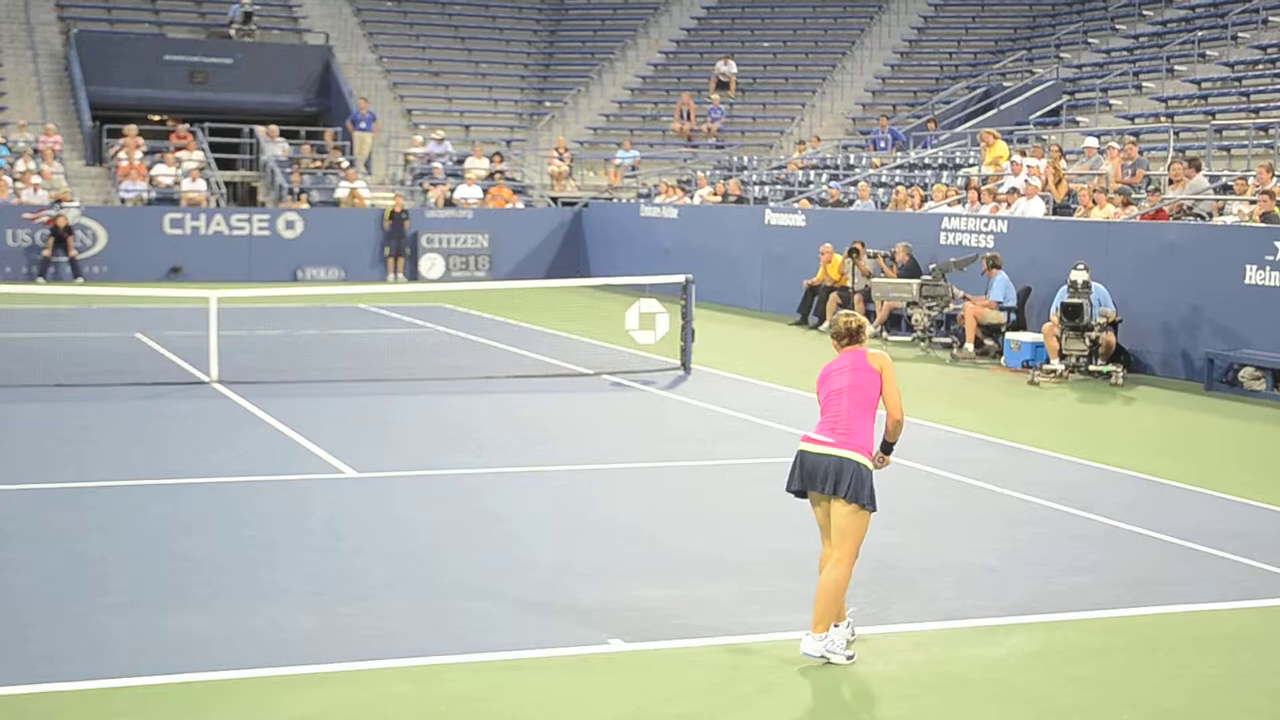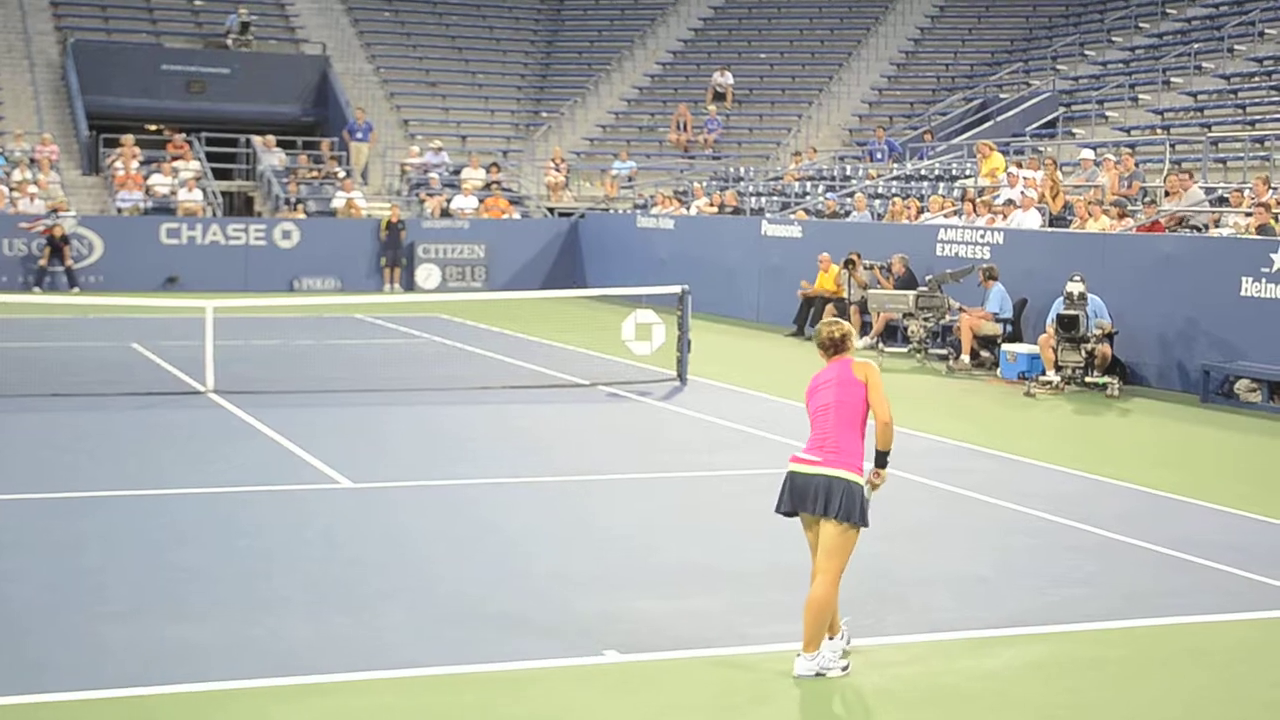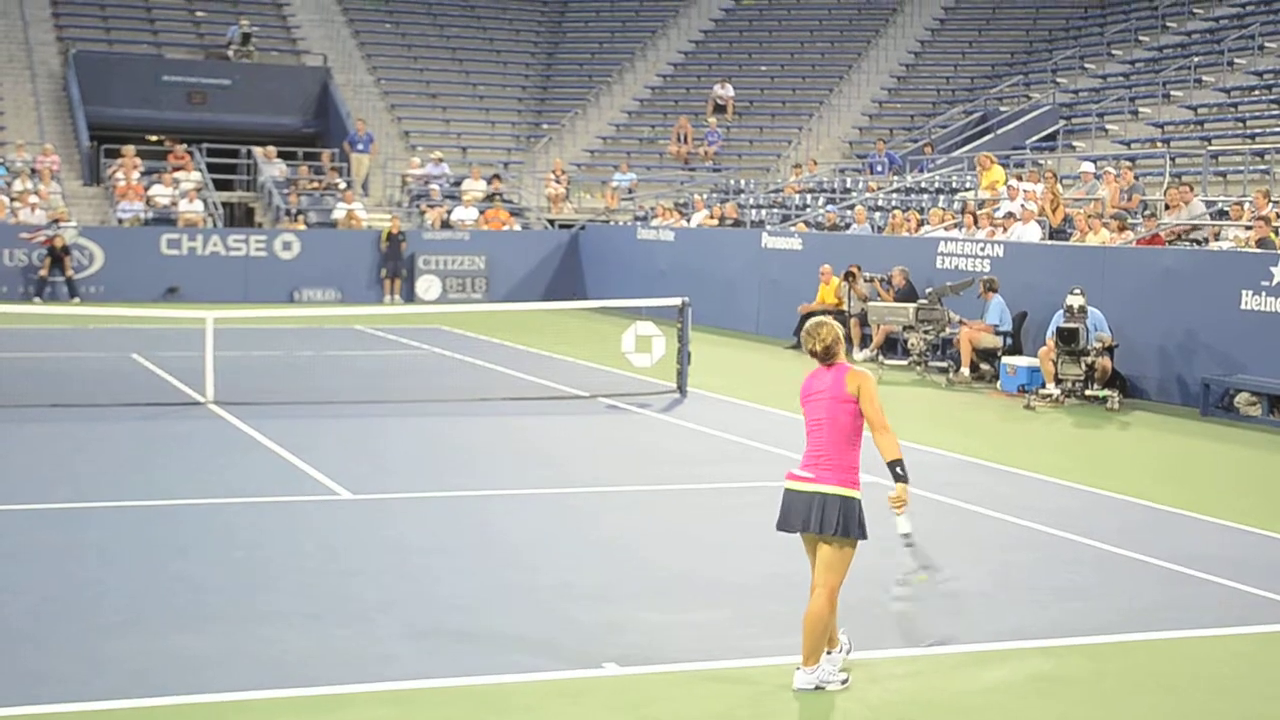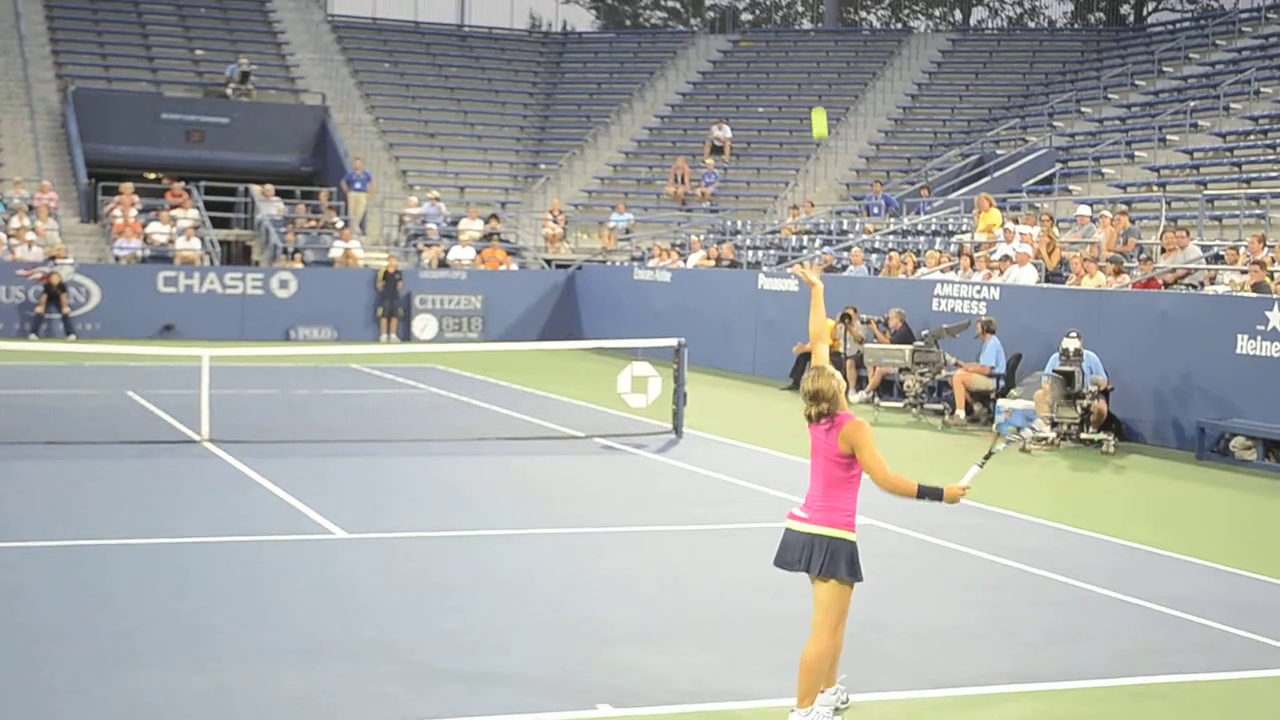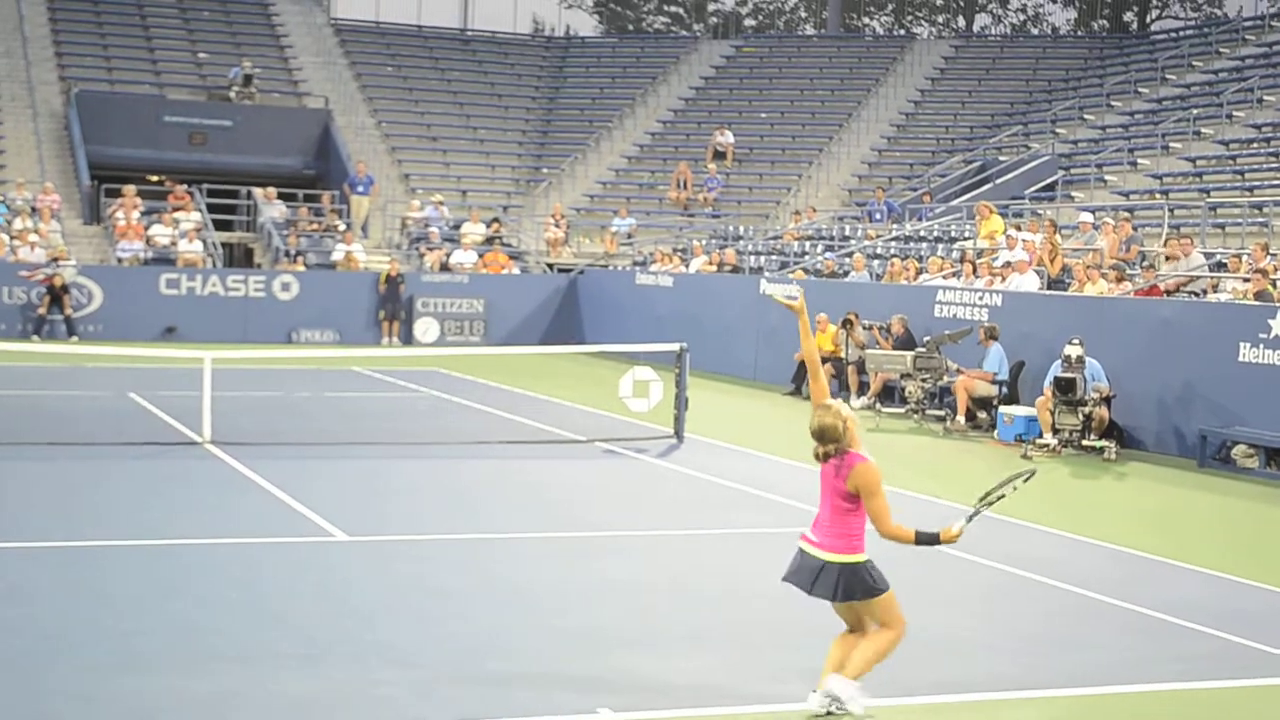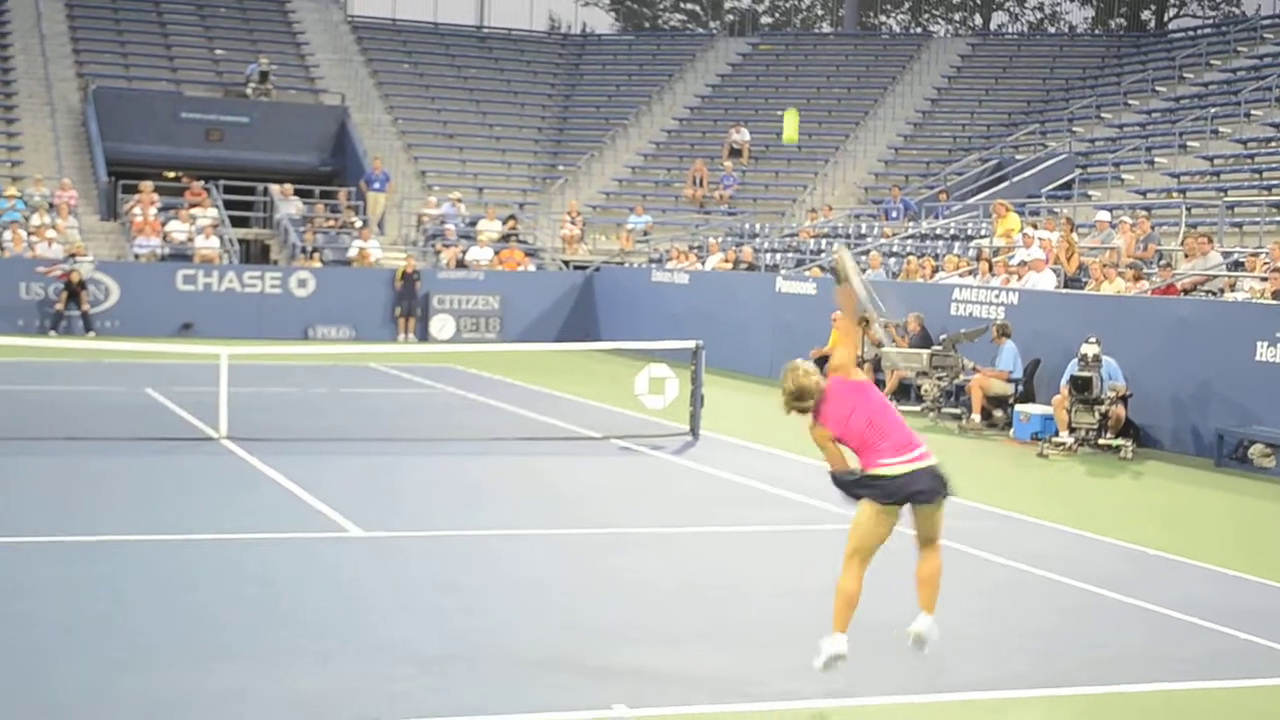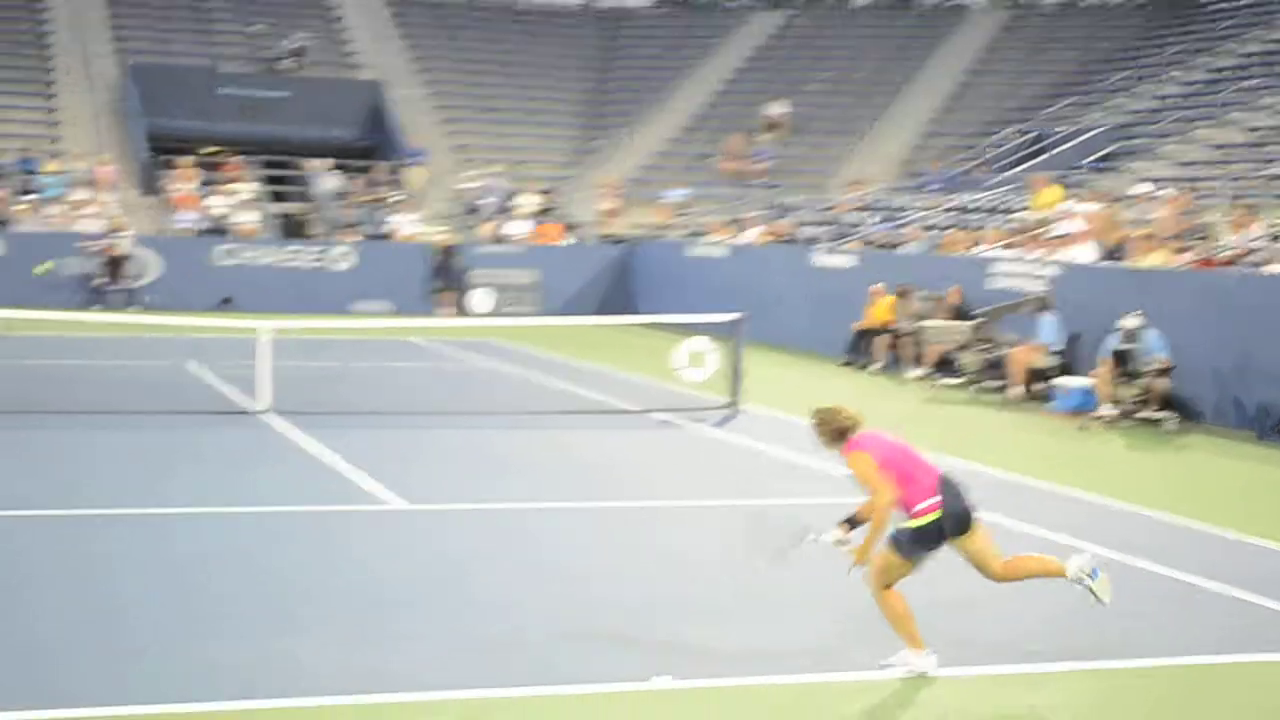
dt=0.4s
person 1, frame 1
left shoulder: (826, 371)
right shoulder: (878, 359)
right elbow: (896, 416)
right wrist: (885, 451)
left hip: (812, 452)
right hip: (848, 462)
left knee: (831, 549)
right knee: (843, 559)
left ankle: (839, 623)
right ankle: (817, 636)
person 1, frame 2
left shoulder: (815, 382)
right shoulder: (865, 369)
right elbow: (884, 420)
right wrist: (880, 466)
left hip: (803, 472)
right hip: (839, 480)
left knee: (824, 568)
right knee: (828, 576)
left ankle: (833, 636)
right ankle: (809, 657)
person 1, frame 3
left shoulder: (808, 383)
right shoulder: (858, 378)
right elbow: (880, 430)
right wrist: (901, 480)
left hip: (801, 488)
right hip: (836, 496)
left knee: (823, 582)
right knee: (825, 589)
left ankle: (832, 647)
right ankle: (809, 669)
person 1, frame 4
left shoulder: (816, 418)
right shoulder: (853, 429)
left elbow: (818, 345)
right elbow: (886, 481)
left wrist: (816, 288)
right wrist: (940, 494)
left hip: (804, 528)
right hip: (831, 537)
left knee: (834, 618)
right knee: (825, 631)
person 1, frame 5
left shoulder: (826, 442)
right shoulder: (863, 469)
left elbow: (814, 369)
right elbow: (887, 529)
left wrist: (802, 316)
right wrist: (938, 538)
left hip: (815, 553)
right hip: (843, 563)
left knee: (858, 629)
right knee: (892, 626)
right ankle: (843, 682)
person 1, frame 6
left shoulder: (819, 429)
right shoulder: (842, 376)
left elbow: (842, 472)
right elbow: (848, 324)
left hip: (884, 481)
right hip: (920, 471)
left knee: (853, 560)
right knee: (930, 545)
left ankle: (837, 639)
right ankle: (924, 620)
person 1, frame 7
left shoulder: (856, 458)
right shoulder: (870, 438)
left elbow: (888, 500)
left wrist: (867, 546)
right wrist: (848, 524)
left hip: (928, 517)
right hip: (951, 503)
left knee: (879, 582)
right knee: (999, 569)
left ankle: (918, 654)
right ankle: (1075, 567)
